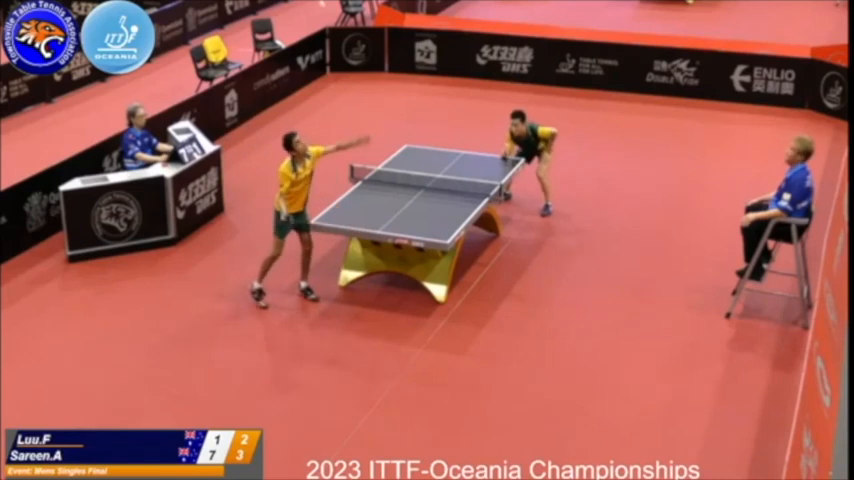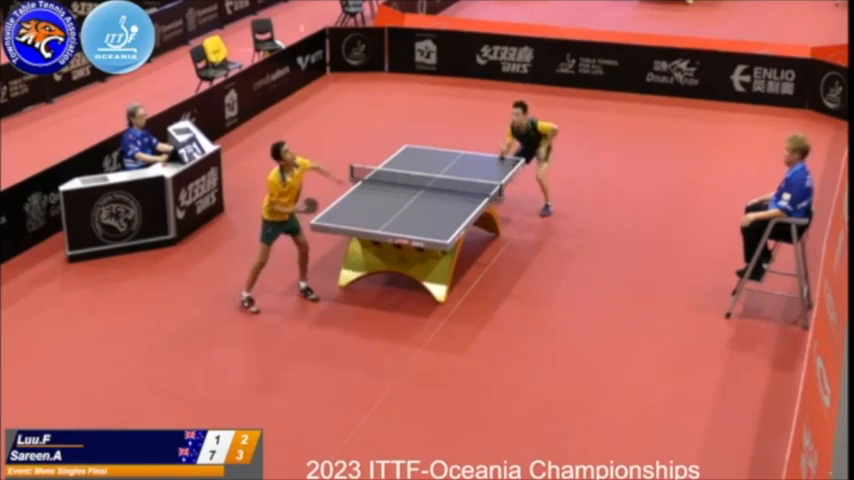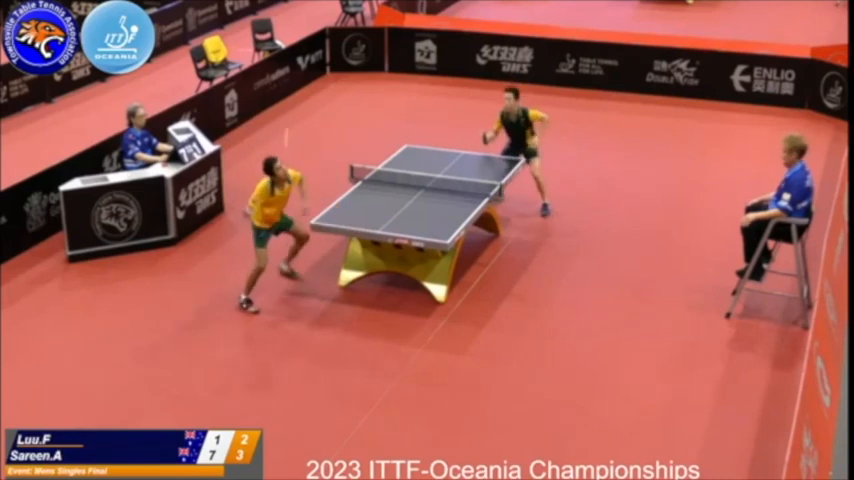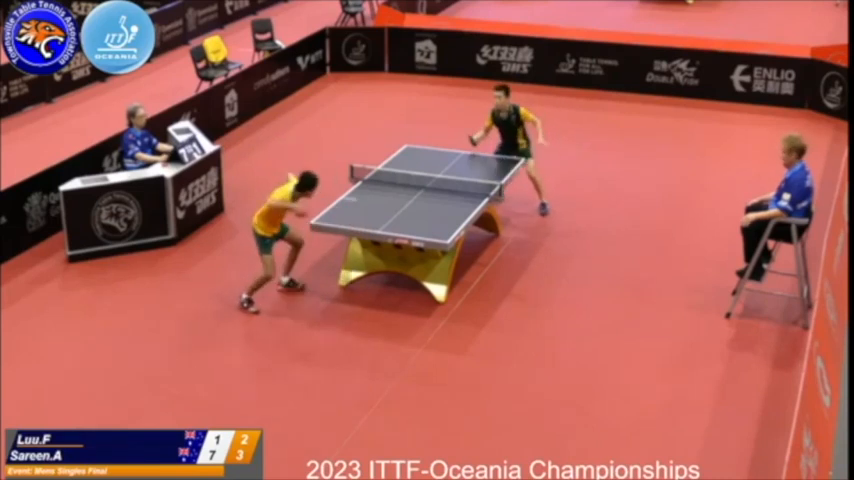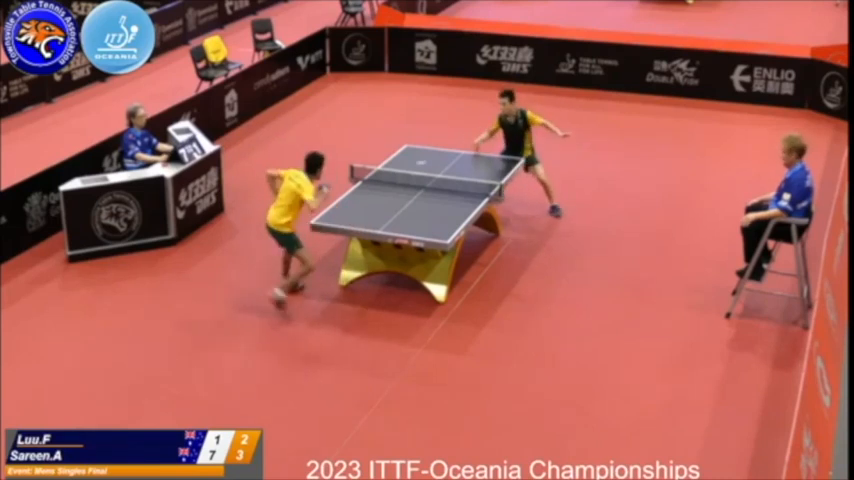
dt=0.3s
person 1, frame 1
left shoulder: (311, 154)
right shoulder: (285, 170)
left elbow: (334, 148)
right elbow: (281, 196)
left wrist: (356, 142)
right wrist: (284, 211)
left hip: (300, 209)
right hip: (285, 213)
left knee: (308, 247)
right knee: (276, 252)
left ankle: (303, 285)
right ankle: (257, 287)
person 1, frame 2
left shoulder: (300, 164)
right shoulder: (274, 179)
left elbow: (315, 167)
right elbow: (273, 206)
left wrist: (332, 177)
right wrist: (295, 209)
left hip: (289, 214)
right hip: (272, 219)
left knee: (304, 247)
right knee: (262, 260)
left ankle: (303, 285)
right ankle: (246, 295)
person 1, frame 3
left shoulder: (292, 176)
right shoulder: (263, 187)
left elbow: (300, 182)
right elbow: (249, 207)
left wrist: (304, 202)
right wrist: (249, 212)
left hip: (279, 217)
right hip: (262, 224)
left knee: (304, 236)
right knee: (261, 266)
left ankle: (285, 265)
right ankle: (244, 298)
person 1, frame 4
left shoulder: (295, 183)
right shoulder: (285, 193)
left elbow: (290, 175)
right elbow: (271, 203)
right wrist: (291, 207)
left hip: (276, 224)
right hip: (263, 230)
left knee: (299, 242)
right knee: (269, 274)
left ankle: (285, 280)
right ankle: (246, 297)
person 1, frame 5
left shoulder: (292, 173)
right shoulder: (307, 186)
left elbow: (269, 174)
right elbow: (313, 207)
right wrist: (323, 194)
left hip: (271, 222)
right hip: (282, 228)
left knee: (289, 248)
right knee: (309, 266)
left ankle: (287, 282)
right ankle: (280, 292)
person 2, frame 1
left shoulder: (798, 178)
right shoulder: (797, 170)
left elbow: (784, 211)
right elbow: (781, 193)
left wrist: (755, 216)
right wrist: (760, 199)
right hip: (789, 213)
left knee: (749, 226)
right knee: (751, 208)
left ankle: (756, 267)
right ankle: (764, 256)
person 2, frame 2
left shoulder: (798, 178)
right shoulder: (797, 170)
left elbow: (784, 211)
right elbow: (781, 194)
left wrist: (755, 216)
right wrist: (760, 199)
right hip: (790, 213)
left knee: (749, 226)
right knee: (751, 209)
left ankle: (757, 268)
right ankle: (764, 257)
person 2, frame 3
left shoulder: (797, 178)
right shoulder: (798, 170)
left elbow: (784, 211)
right elbow: (781, 193)
left wrist: (755, 216)
right wrist: (760, 199)
right hip: (790, 213)
left knee: (750, 226)
right knee: (751, 208)
left ankle: (756, 267)
right ankle: (763, 257)
person 2, frame 4
left shoulder: (797, 178)
right shoulder: (798, 170)
left elbow: (784, 211)
right elbow: (781, 194)
left wrist: (755, 216)
right wrist: (760, 199)
right hip: (790, 214)
left knee: (749, 226)
right knee: (751, 209)
left ankle: (756, 268)
right ankle: (764, 257)
person 2, frame 5
left shoulder: (797, 178)
right shoulder: (798, 170)
left elbow: (784, 211)
right elbow: (781, 194)
left wrist: (755, 216)
right wrist: (760, 199)
right hip: (790, 213)
left knee: (750, 226)
right knee: (751, 209)
left ankle: (756, 267)
right ankle: (764, 256)
person 3, frame 1
left shoulder: (536, 131)
right shoulder: (512, 133)
left elbow: (554, 132)
right elbow: (509, 149)
left wrist: (547, 150)
right wrist: (506, 152)
left hip: (542, 148)
right hip: (526, 148)
left knee: (540, 174)
left ankle: (548, 204)
right ankle: (506, 192)
person 3, frame 2
left shoulder: (536, 125)
right shoulder: (513, 127)
left elbow: (555, 129)
right elbow: (507, 146)
left wrist: (545, 146)
right wrist: (504, 151)
left hip: (541, 148)
right hip: (527, 148)
left knee: (540, 176)
left ankle: (548, 204)
person 3, frame 3
left shoulder: (527, 113)
right shoulder: (503, 115)
left elbow: (545, 118)
right elbow: (495, 132)
left wrist: (537, 136)
right wrist: (487, 137)
left hip: (529, 144)
right hip: (513, 144)
left knee: (535, 173)
left ankle: (545, 203)
person 3, frame 4
left shoulder: (519, 111)
right shoulder: (494, 113)
left elbow: (536, 121)
right elbow: (486, 130)
left wrist: (540, 137)
right wrist: (475, 138)
left hip: (522, 145)
right hip: (506, 146)
left knee: (531, 174)
left ankle: (543, 202)
person 3, frame 5
left shoulder: (526, 115)
right shoulder: (501, 118)
left elbow: (544, 123)
right elbow: (490, 133)
left wrist: (558, 132)
right wrist: (479, 140)
left hip: (526, 153)
right hip: (509, 153)
left knee: (542, 178)
left ankle: (553, 205)
